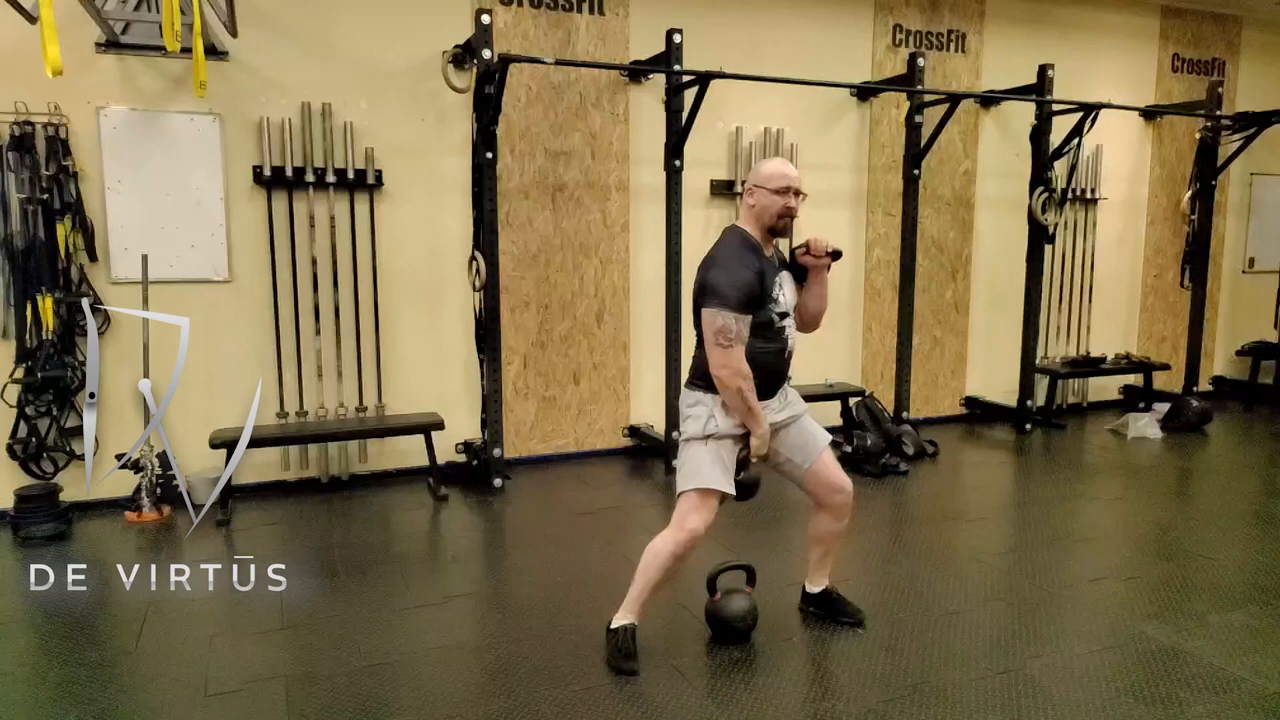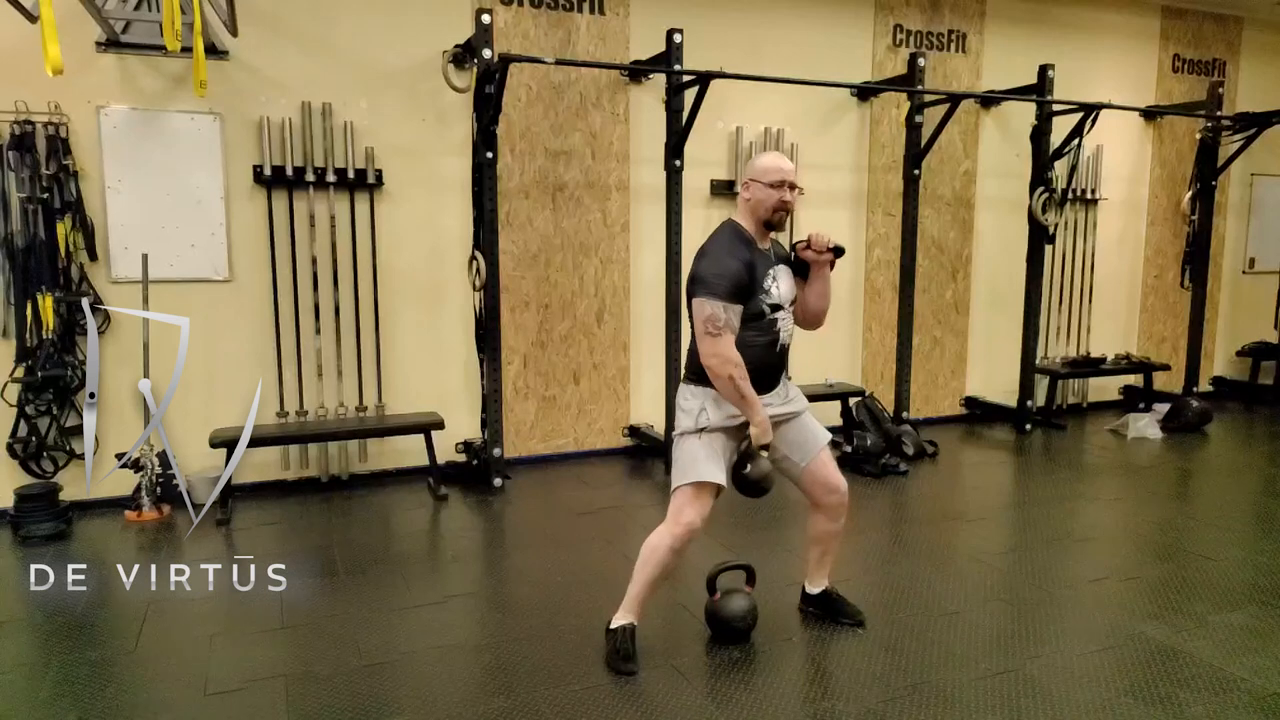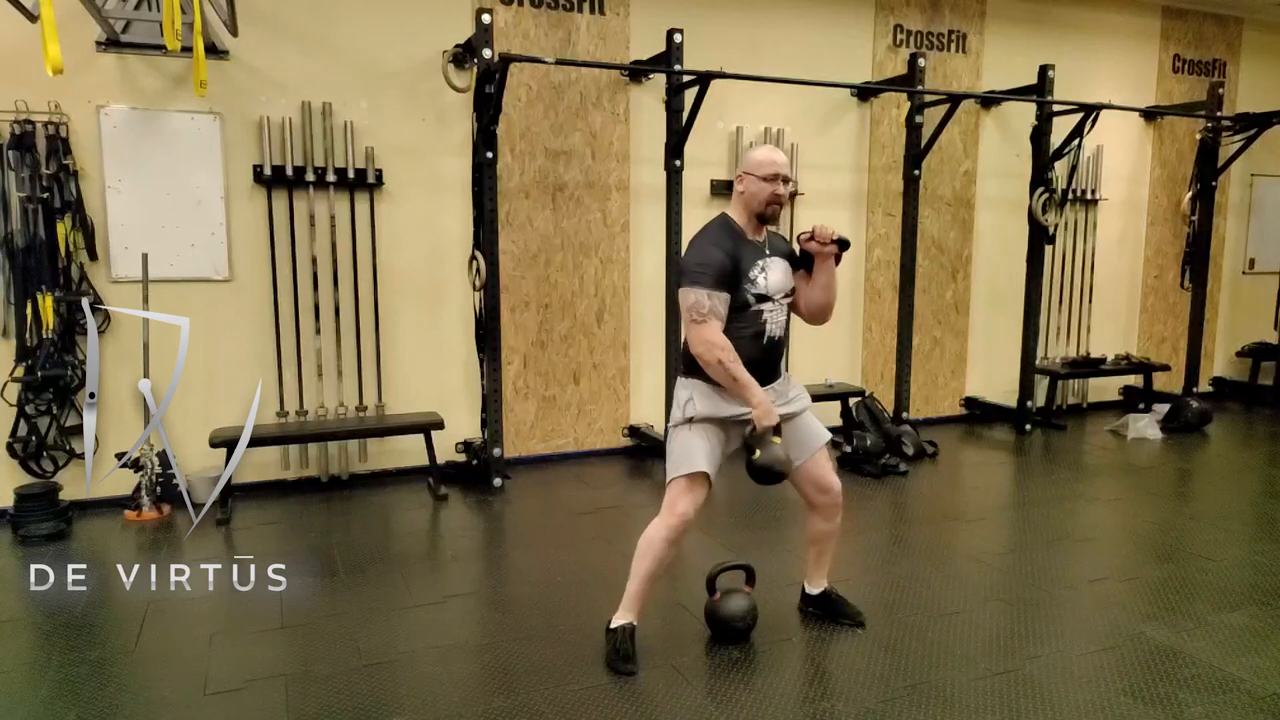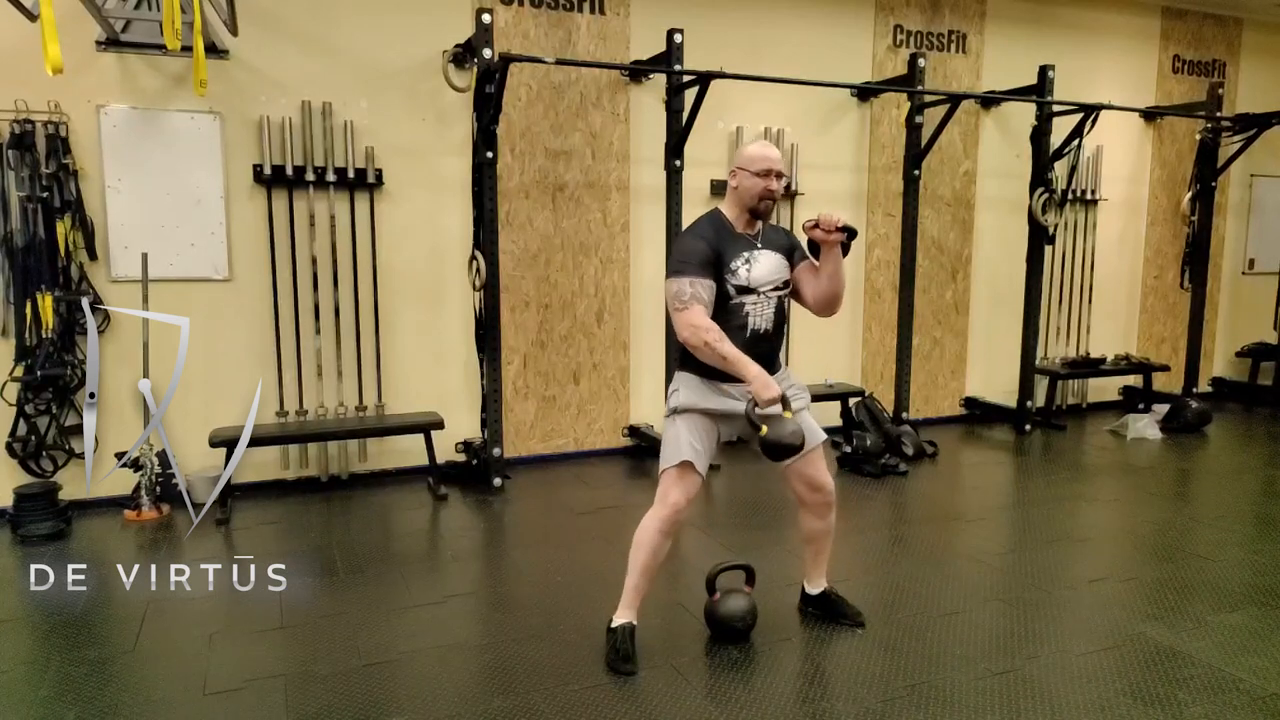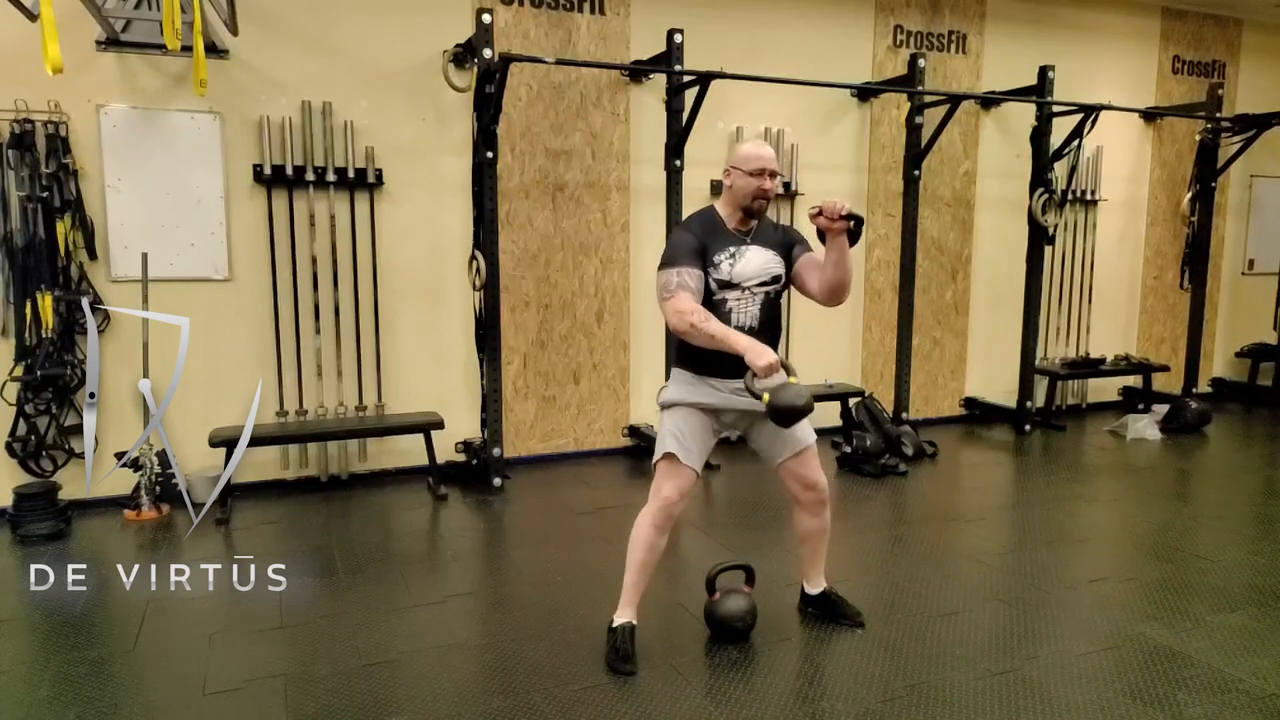
dt=0.4s
person 1, frame 1
left shoulder: (772, 254)
right shoulder: (732, 267)
left elbow: (805, 322)
right elbow: (726, 364)
left wrist: (818, 271)
right wrist: (754, 427)
left hip: (776, 399)
right hip: (719, 407)
left knee: (838, 493)
right knee: (690, 527)
left ankle: (816, 591)
right ankle: (623, 622)
person 1, frame 2
left shoulder: (778, 252)
right shoulder: (723, 259)
left elbow: (809, 318)
right elbow: (716, 354)
left wrist: (820, 267)
right wrist: (753, 416)
left hip: (777, 395)
right hip: (715, 401)
left knee: (833, 493)
right knee: (685, 521)
left ankle: (816, 591)
right ankle: (623, 622)
person 1, frame 3
left shoulder: (780, 247)
right shoulder: (712, 249)
left elbow: (816, 313)
right elbow: (705, 341)
left wrist: (824, 259)
right wrist: (754, 401)
left hip: (777, 388)
right hip: (710, 395)
left knee: (828, 493)
right knee: (679, 513)
left ankle: (816, 592)
right ankle: (623, 622)
person 1, frame 4
left shoulder: (782, 242)
right shoulder: (700, 241)
left elbow: (825, 304)
right elbow: (691, 327)
left wrist: (831, 248)
right wrist: (751, 375)
left hip: (773, 382)
right hip: (704, 389)
left knee: (820, 491)
right knee: (672, 504)
left ankle: (815, 592)
right ankle: (623, 621)
person 1, frame 5
left shoulder: (783, 238)
right shoulder: (691, 236)
left elbow: (832, 294)
right elbow: (680, 315)
left wrist: (838, 237)
right wrist: (745, 345)
left hip: (766, 383)
right hip: (698, 385)
left knee: (814, 490)
right knee: (666, 500)
left ankle: (815, 592)
right ankle: (624, 621)
